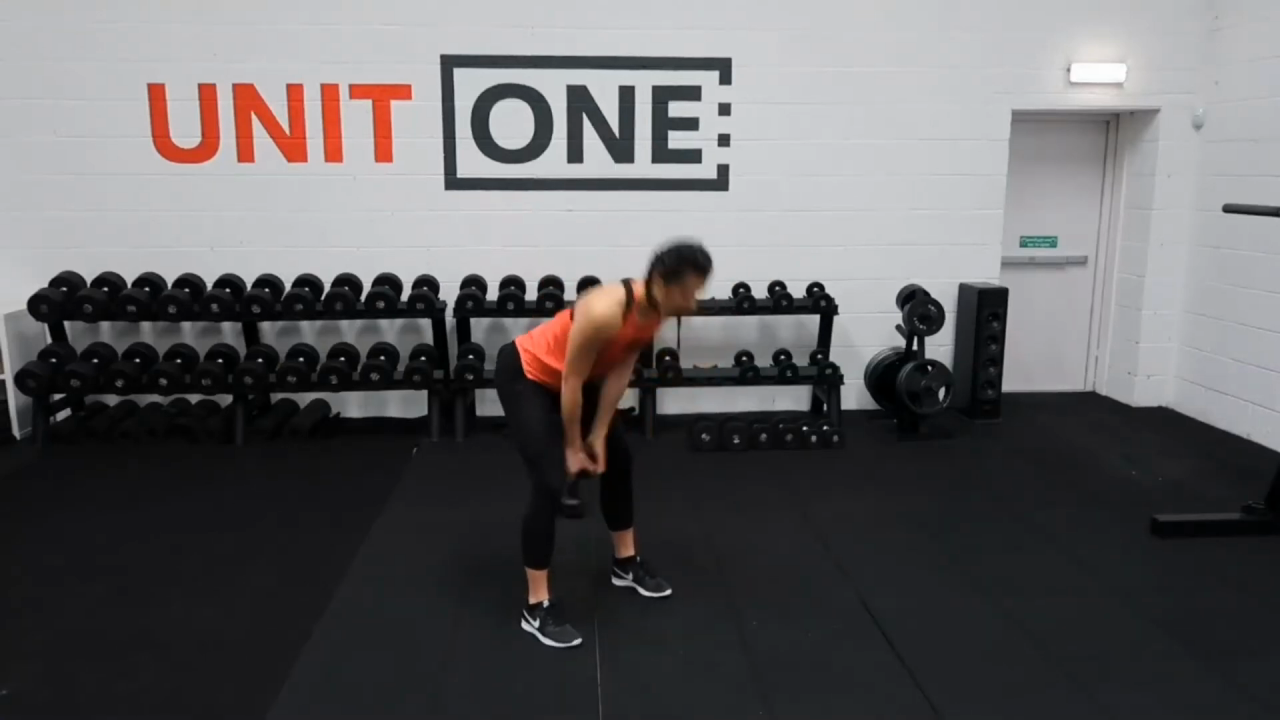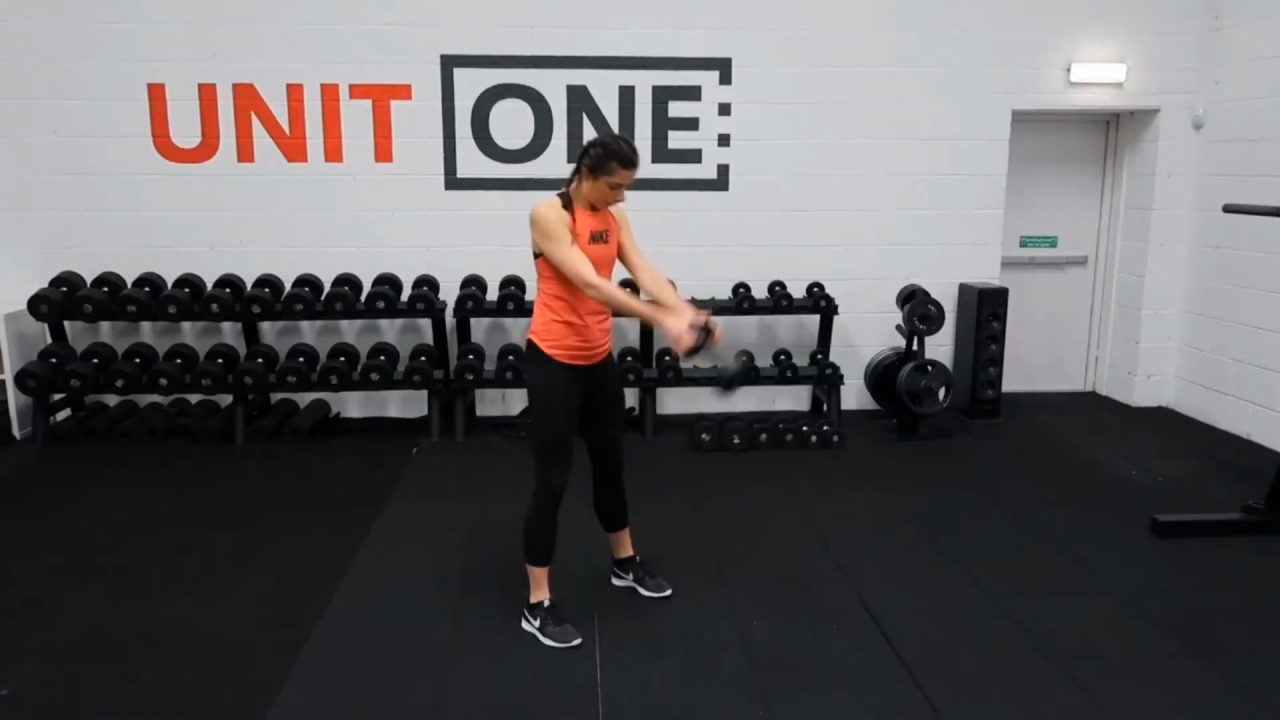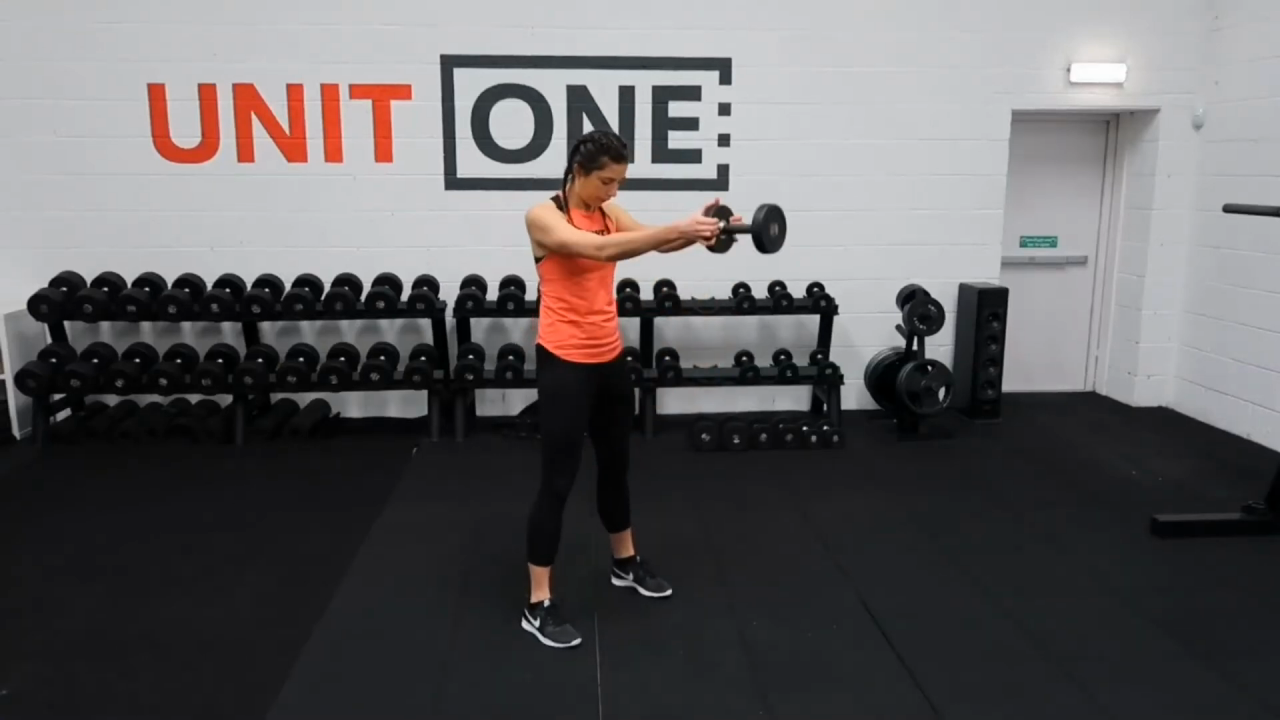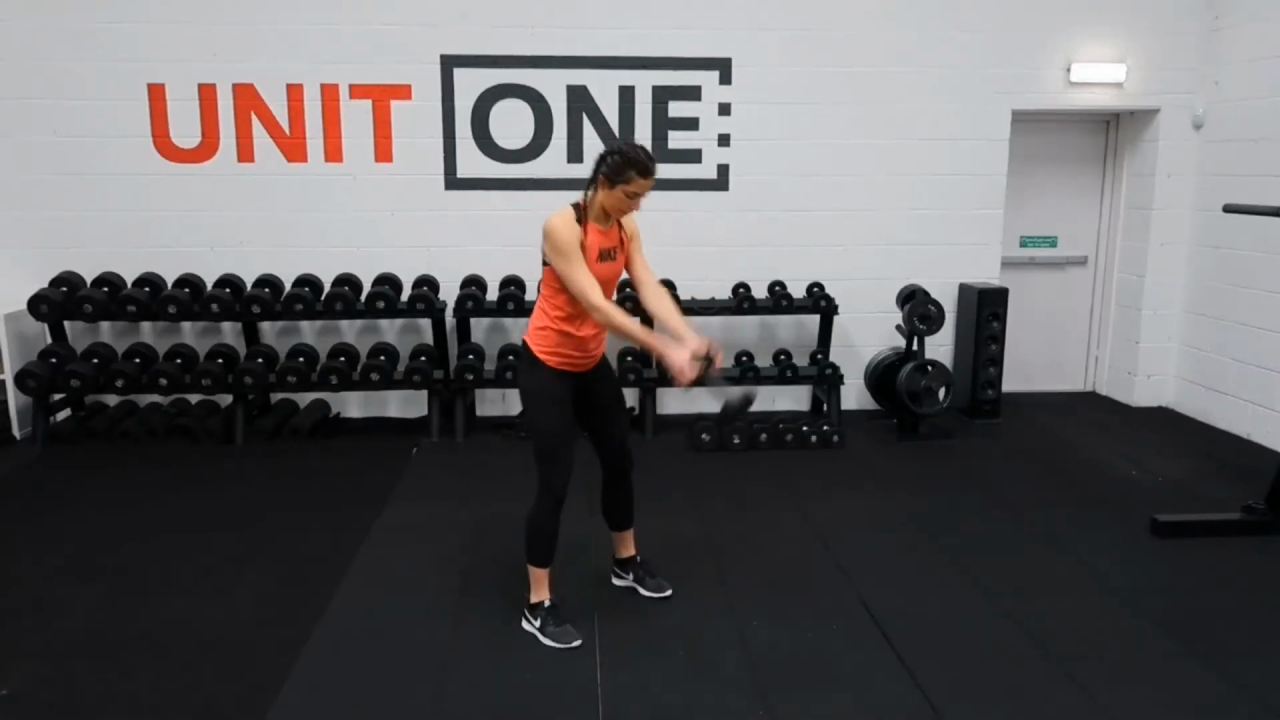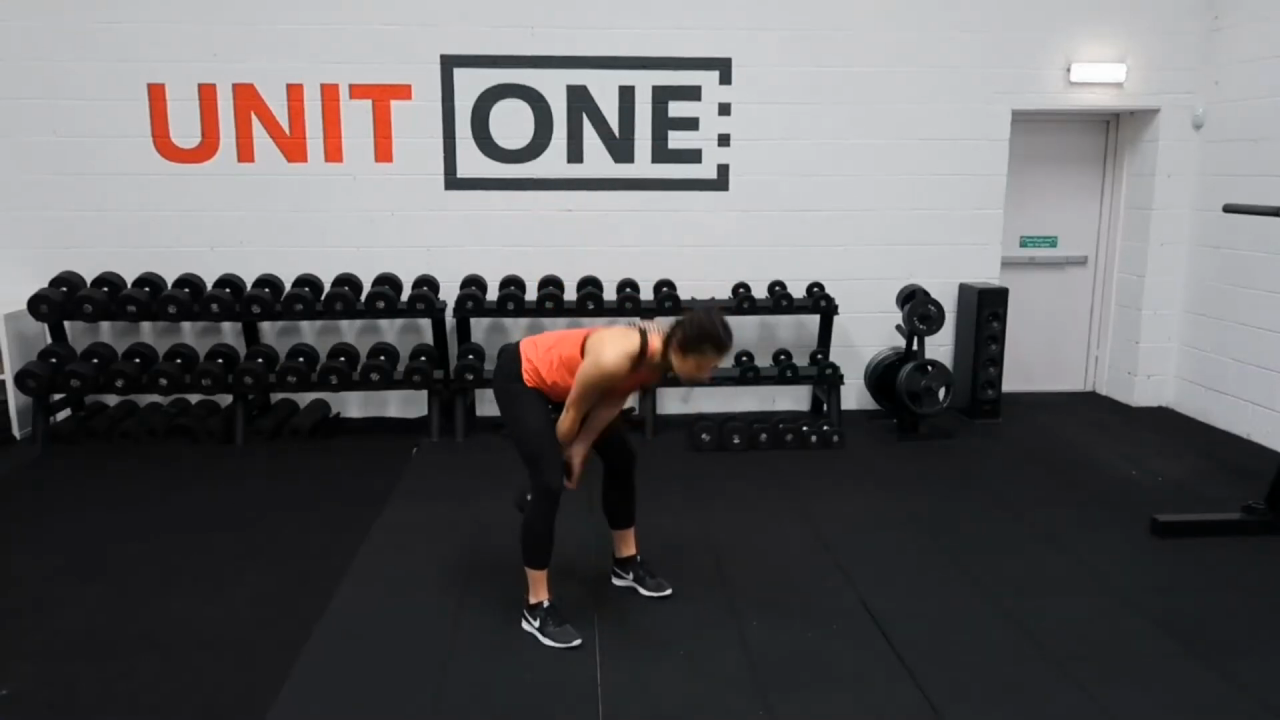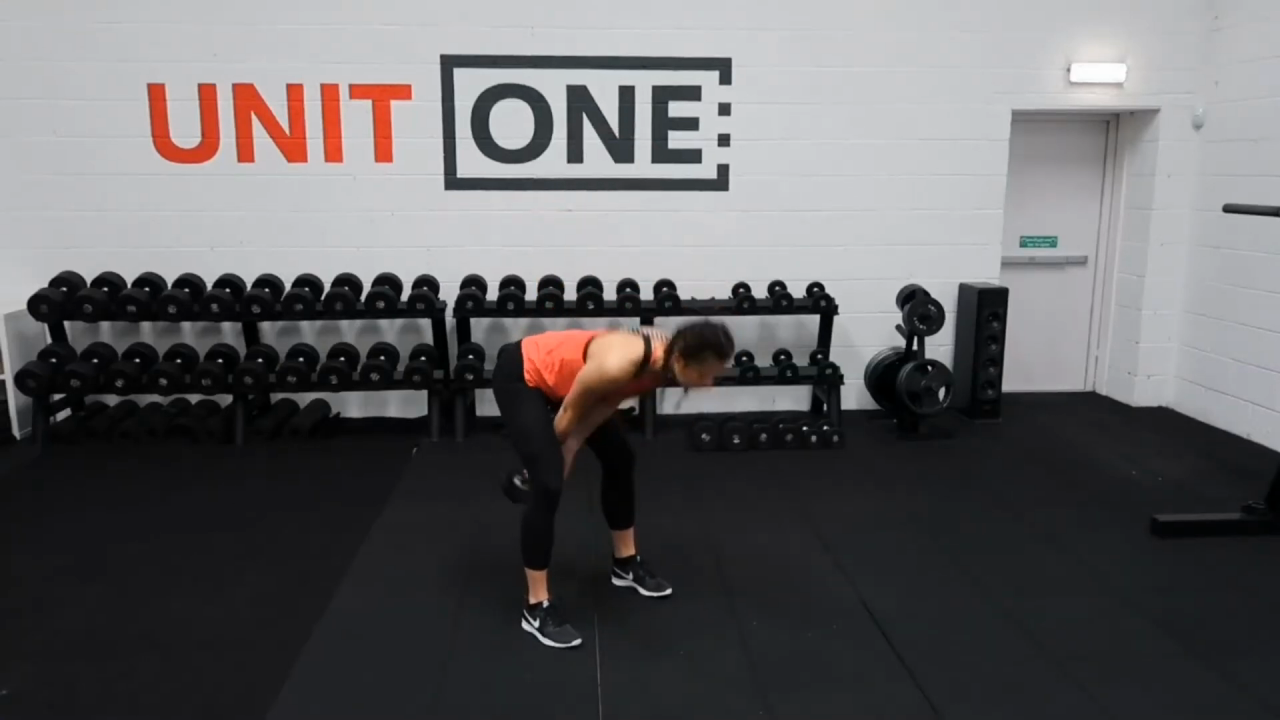
dt=0.3s
person 1, frame 1
left shoulder: (653, 310)
right shoulder: (605, 310)
left elbow: (619, 373)
right elbow: (571, 384)
left wrist: (597, 434)
right wrist: (571, 446)
left hip: (565, 379)
right hip: (525, 374)
left knee: (617, 461)
right knee: (552, 483)
left ankle: (626, 563)
right ankle: (537, 606)
person 1, frame 2
left shoulder: (613, 217)
right shoulder: (548, 215)
left elbow: (645, 273)
right elbow: (590, 283)
left wrist: (684, 312)
right wrist: (661, 321)
left hip: (599, 360)
right hip: (552, 363)
left knee: (610, 465)
right knee: (552, 480)
left ankle: (625, 562)
right ankle: (537, 605)
person 1, frame 3
left shoulder: (608, 213)
right shoulder: (543, 216)
left elbow: (655, 240)
right elbow: (601, 248)
left wrist: (699, 229)
right wrist: (680, 227)
left hip: (610, 361)
right hip: (565, 364)
left knee: (615, 466)
right knee: (558, 482)
left ankle: (625, 562)
right ankle: (538, 605)
person 1, frame 4
left shoulder: (627, 229)
right shoulder: (562, 229)
left elbow: (650, 291)
right elbow: (595, 306)
left wrist: (690, 341)
right wrist: (663, 350)
left hip: (592, 363)
right hip: (546, 366)
left knee: (619, 462)
right knee: (555, 481)
left ankle: (627, 564)
right ankle: (538, 608)
person 1, frame 5
left shoulder: (664, 349)
right shoulder: (615, 359)
left elbow: (611, 404)
right elbow: (571, 414)
left wrist: (579, 453)
right wrist: (559, 460)
left hip: (560, 381)
right hip: (522, 374)
left knee: (621, 456)
right knee: (547, 484)
left ankle: (626, 561)
right ankle: (537, 606)
person 1, frame 6
left shoulder: (664, 355)
right shoulder: (618, 366)
left elbow: (605, 407)
right elbow: (568, 412)
left wrist: (568, 452)
right wrist: (552, 456)
right hip: (523, 374)
left knee: (621, 459)
right knee: (548, 485)
left ankle: (627, 562)
right ankle: (537, 607)
